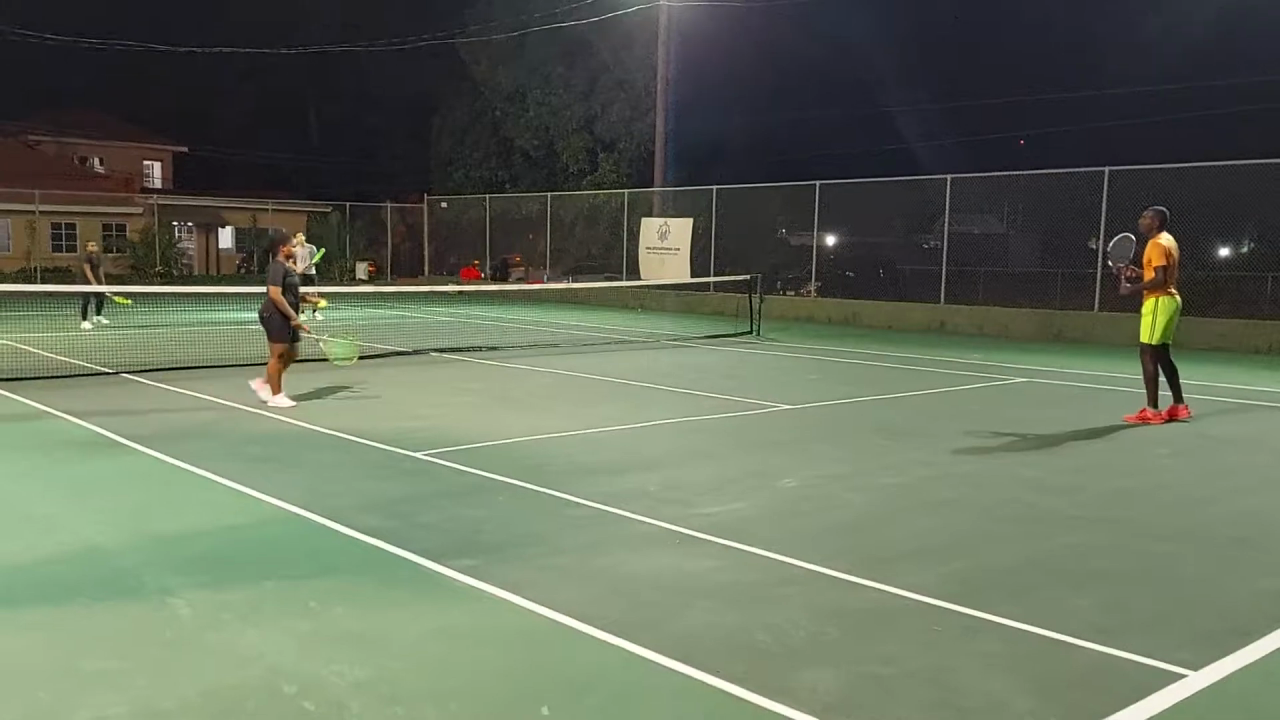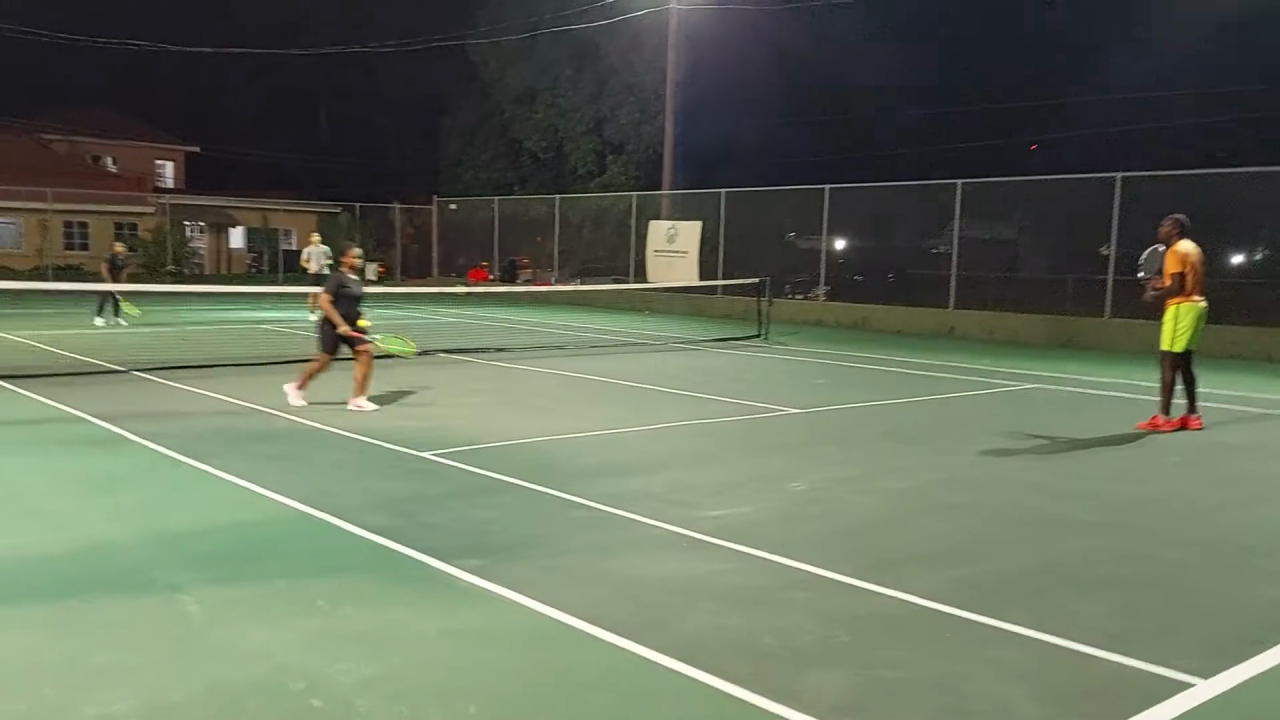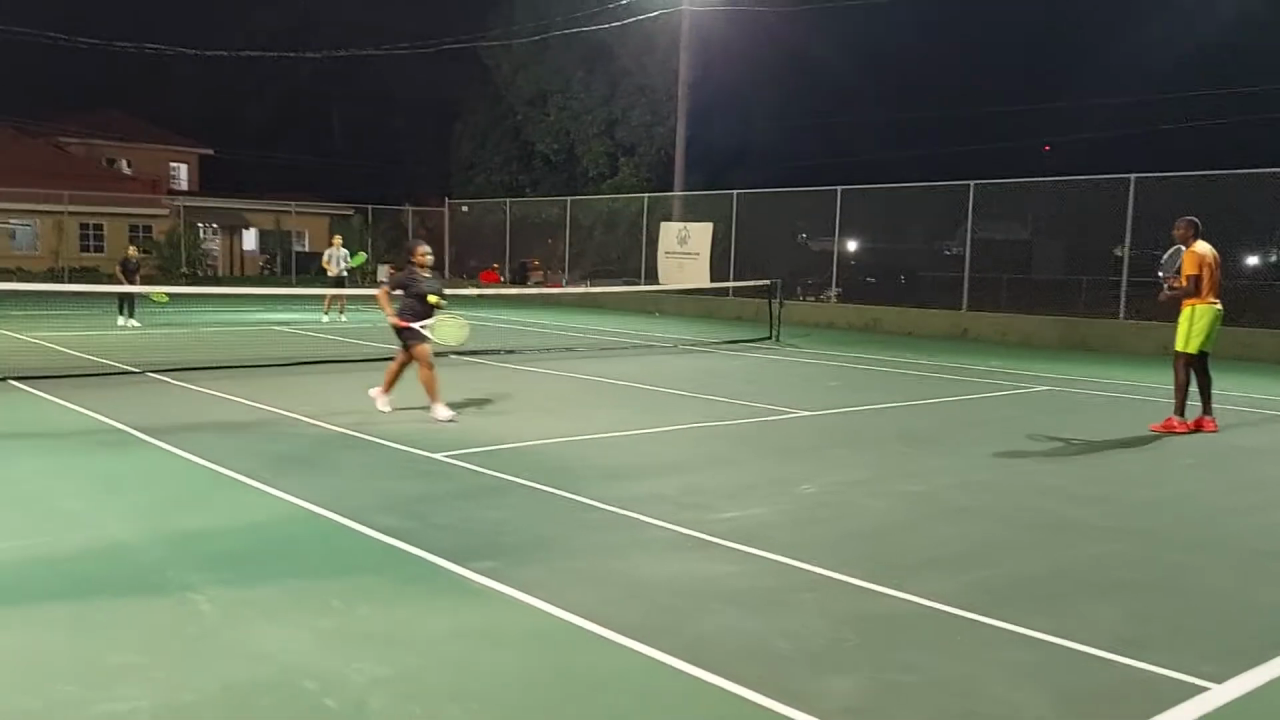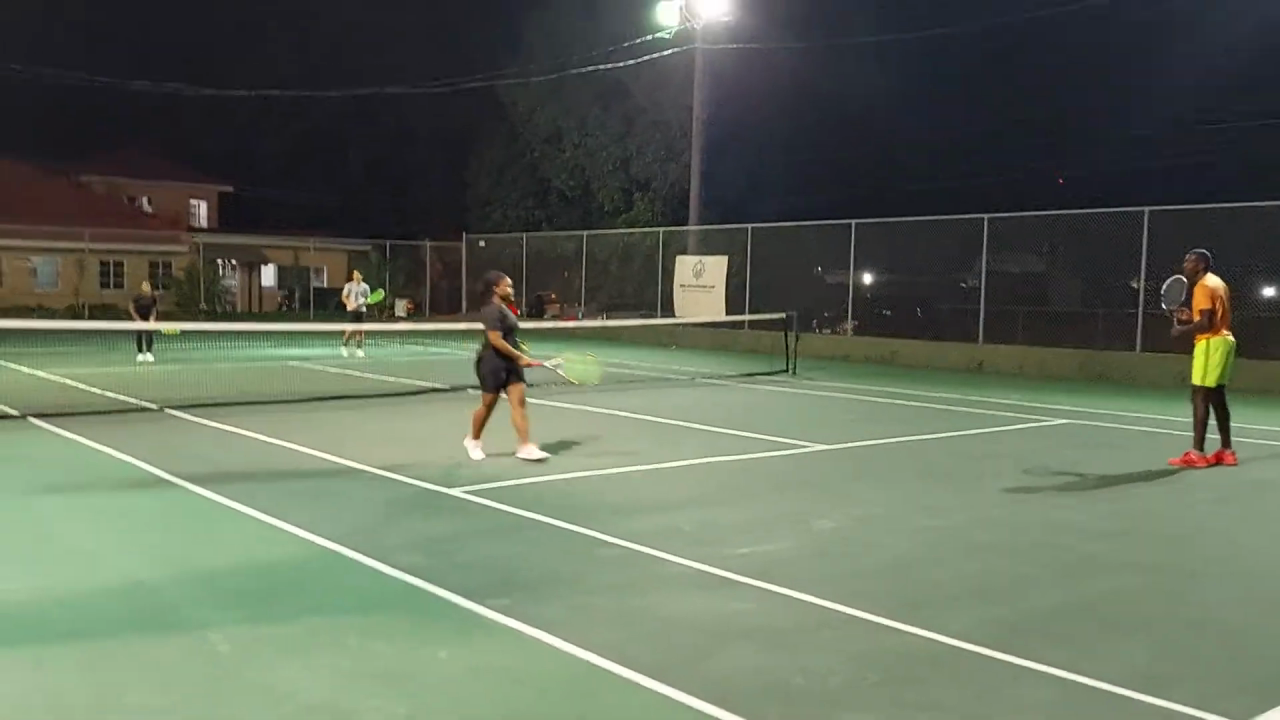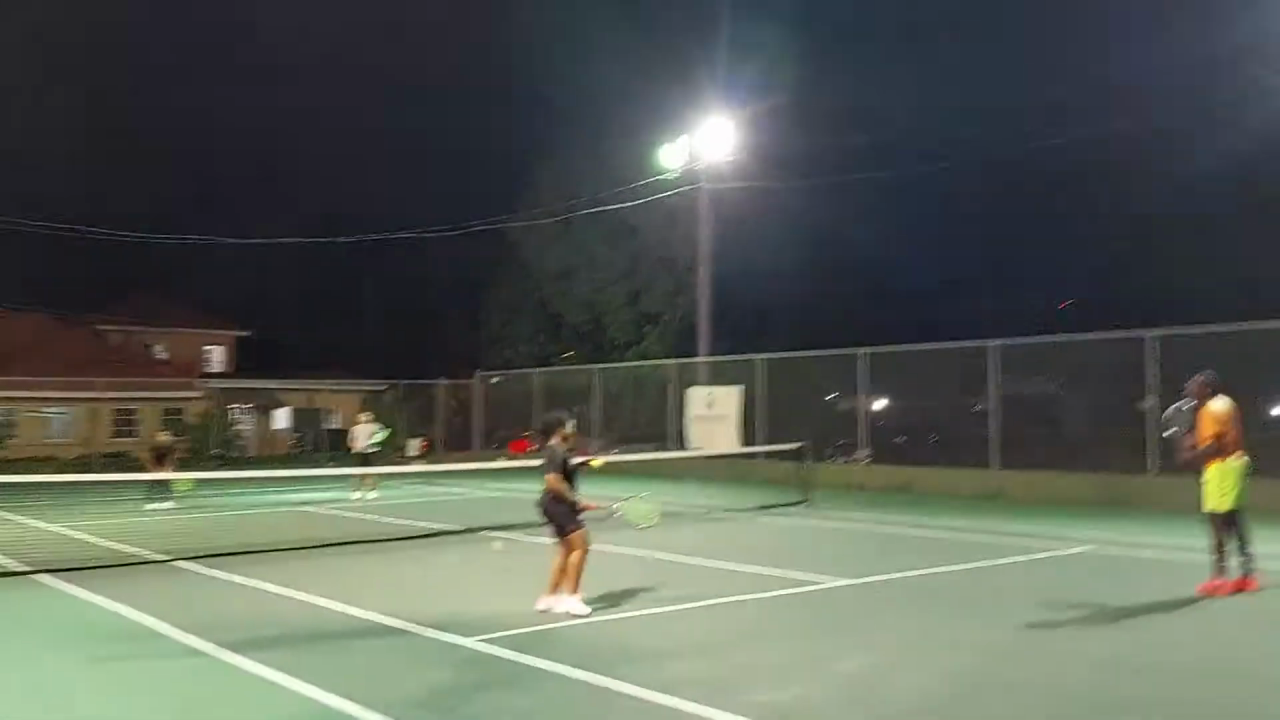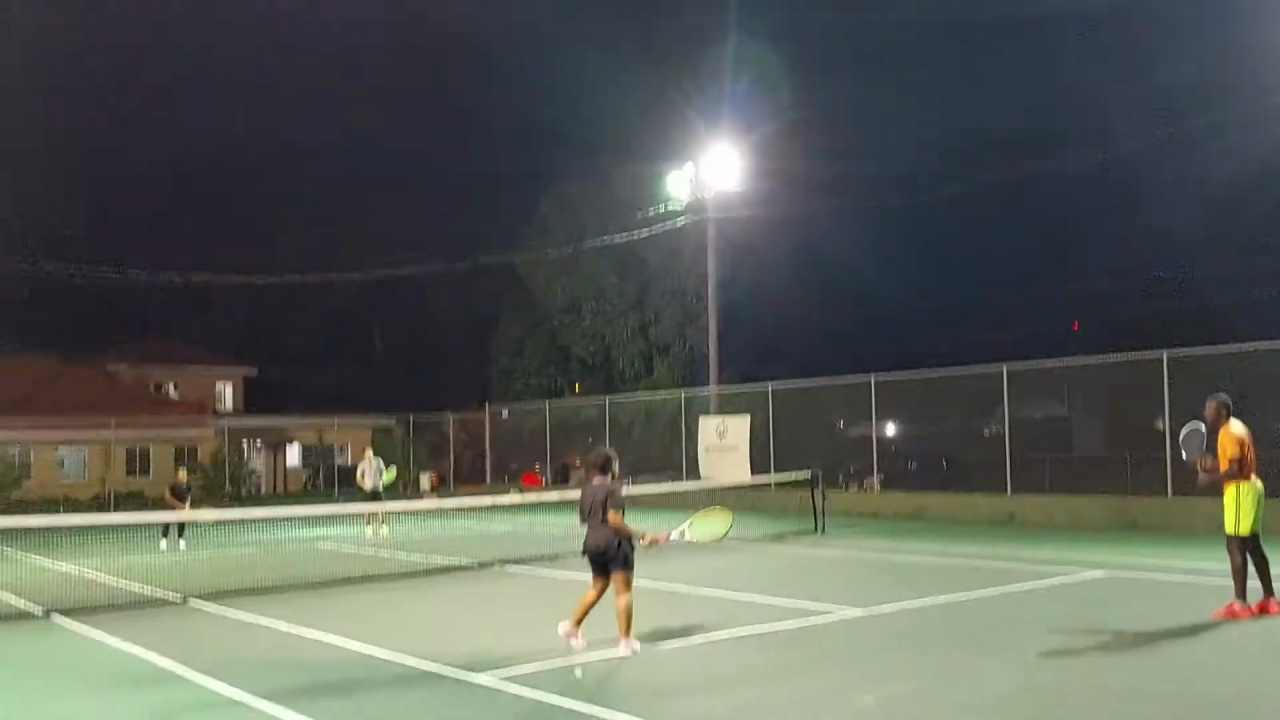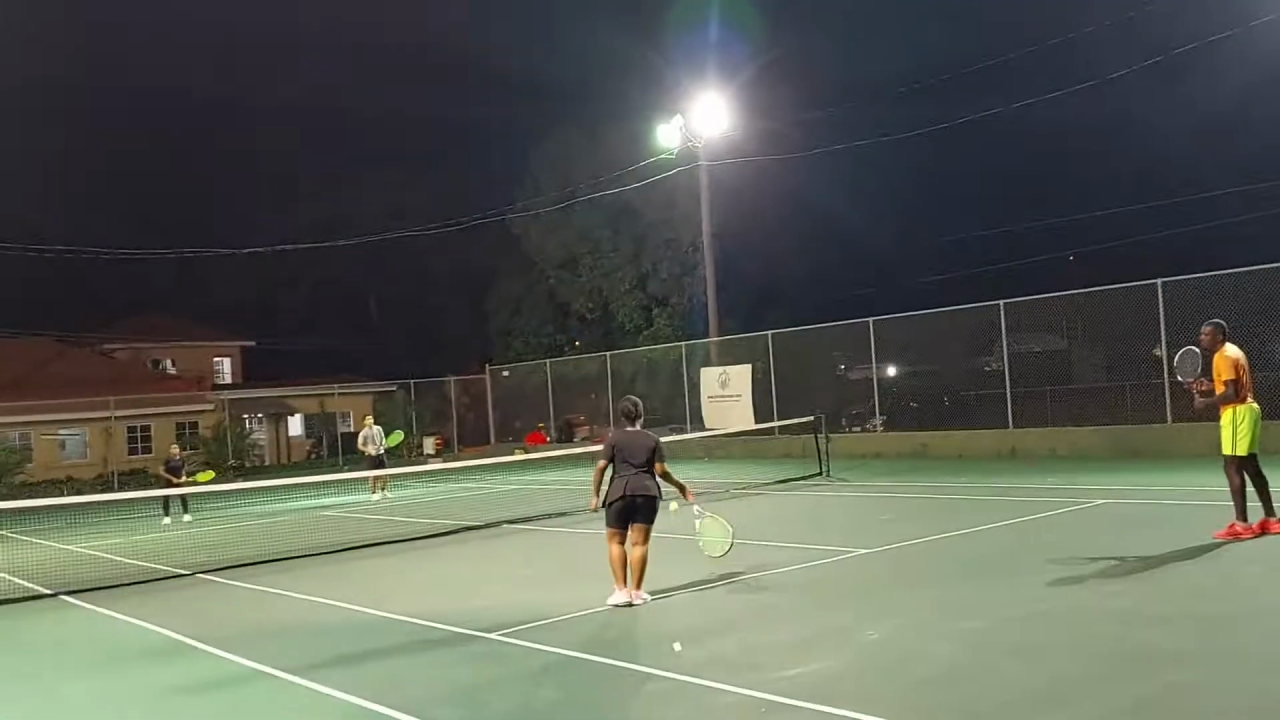
dt=0.4s
person 1, frame 1
left shoulder: (1158, 243)
right shoulder: (1166, 240)
left elbow: (1161, 279)
left wrist: (1133, 288)
right wrist: (1138, 273)
left hip: (1159, 302)
right hip: (1167, 300)
left knee: (1147, 354)
right knee: (1162, 355)
left ankle: (1152, 410)
right ankle: (1179, 406)
person 1, frame 2
left shoulder: (1175, 251)
right shoulder: (1193, 249)
left elbow: (1177, 287)
left wrist: (1155, 296)
right wrist: (1164, 285)
left hip: (1181, 308)
right hip: (1195, 306)
left knee: (1168, 361)
right knee: (1184, 362)
left ankle: (1164, 418)
right ankle: (1192, 416)
person 1, frame 3
left shoulder: (1192, 253)
right shoulder: (1210, 251)
left elbow: (1192, 289)
left wrist: (1170, 295)
right wrist: (1181, 285)
left hip: (1197, 310)
right hip: (1211, 308)
left knee: (1181, 362)
right knee: (1200, 363)
left ankle: (1178, 419)
right ankle: (1207, 418)
person 1, frame 4
left shoulder: (1203, 286)
right shoulder: (1217, 283)
left elbow: (1206, 323)
left wrist: (1182, 330)
right wrist: (1191, 318)
left hip: (1211, 343)
right hip: (1223, 341)
left knee: (1200, 396)
right knee: (1217, 396)
left ankle: (1197, 453)
right ankle: (1226, 451)
person 1, frame 5
left shoulder: (1209, 410)
right shoulder: (1224, 404)
left elbow: (1215, 448)
left wrist: (1191, 456)
right wrist: (1198, 443)
left hip: (1221, 468)
right hip: (1234, 465)
left knee: (1218, 521)
right knee: (1233, 520)
left ankle: (1220, 579)
right ankle: (1247, 575)
person 1, frame 6
left shoulder: (1228, 432)
right shoulder: (1237, 428)
left elbow: (1236, 470)
left wrist: (1210, 479)
right wrist: (1215, 465)
left hip: (1240, 490)
right hip: (1250, 488)
left knee: (1235, 545)
right knee: (1252, 545)
left ankle: (1240, 604)
person 1, frame 7
left shoulder: (1223, 356)
right shoulder: (1232, 351)
left elbow: (1232, 393)
left wrist: (1206, 402)
right wrist: (1211, 387)
left hip: (1237, 413)
right hip: (1247, 409)
left knee: (1232, 467)
right knee: (1251, 466)
left ankle: (1242, 524)
person 2, frame 1
left shoulder: (286, 267)
right shoulder: (277, 268)
right elbow: (275, 295)
right wrist: (293, 317)
left hip: (283, 316)
right hip: (274, 316)
left knee: (290, 355)
right knee: (277, 355)
left ankle: (263, 383)
right ankle: (276, 396)
person 2, frame 2
left shoulder: (357, 279)
right shoulder: (338, 278)
right elbow: (324, 302)
left wrist: (360, 318)
right wrist: (341, 324)
left hip: (352, 326)
right hip: (335, 327)
left knee: (367, 355)
right knee: (322, 363)
left ankle: (358, 399)
right ankle: (295, 389)
person 2, frame 3
left shoulder: (435, 278)
right shoulder: (406, 275)
left elbow: (442, 303)
right elbow: (382, 292)
left wrist: (438, 302)
right wrist: (390, 315)
right hip: (407, 323)
left knee: (402, 361)
right knee: (427, 361)
left ankle: (381, 392)
right ankle: (436, 405)
person 2, frame 4
left shoulder: (504, 308)
right shoulder: (493, 310)
right elbow: (495, 340)
left wrist: (518, 351)
right wrist: (519, 357)
left hip: (511, 363)
right hip: (492, 362)
left knee: (520, 402)
right knee: (488, 404)
left ankle: (525, 447)
right ankle: (473, 440)
person 2, frame 5
left shoulder: (556, 450)
right shoulder: (557, 452)
right elbow: (552, 482)
right wrist: (576, 501)
left hip: (563, 506)
right hip: (559, 505)
left knee: (565, 551)
right knee: (581, 546)
left ankle: (550, 598)
right ankle: (570, 597)
person 2, frame 6
left shoulder: (587, 490)
right shoulder: (612, 490)
left elbow: (584, 519)
right elbow: (615, 520)
right wrist: (642, 536)
left hip: (593, 543)
right hip: (613, 543)
left knee: (597, 588)
right knee: (623, 591)
left ankle: (571, 626)
right ankle: (626, 641)
person 2, frame 7
left shoulder: (615, 438)
right shoulder: (652, 439)
left elbow: (600, 467)
right elbow: (661, 471)
left wrist: (595, 494)
right wrist: (681, 487)
left hip: (620, 493)
right hip: (647, 493)
left knee: (615, 542)
right knee: (640, 543)
left ankle: (621, 591)
right ankle: (636, 591)
